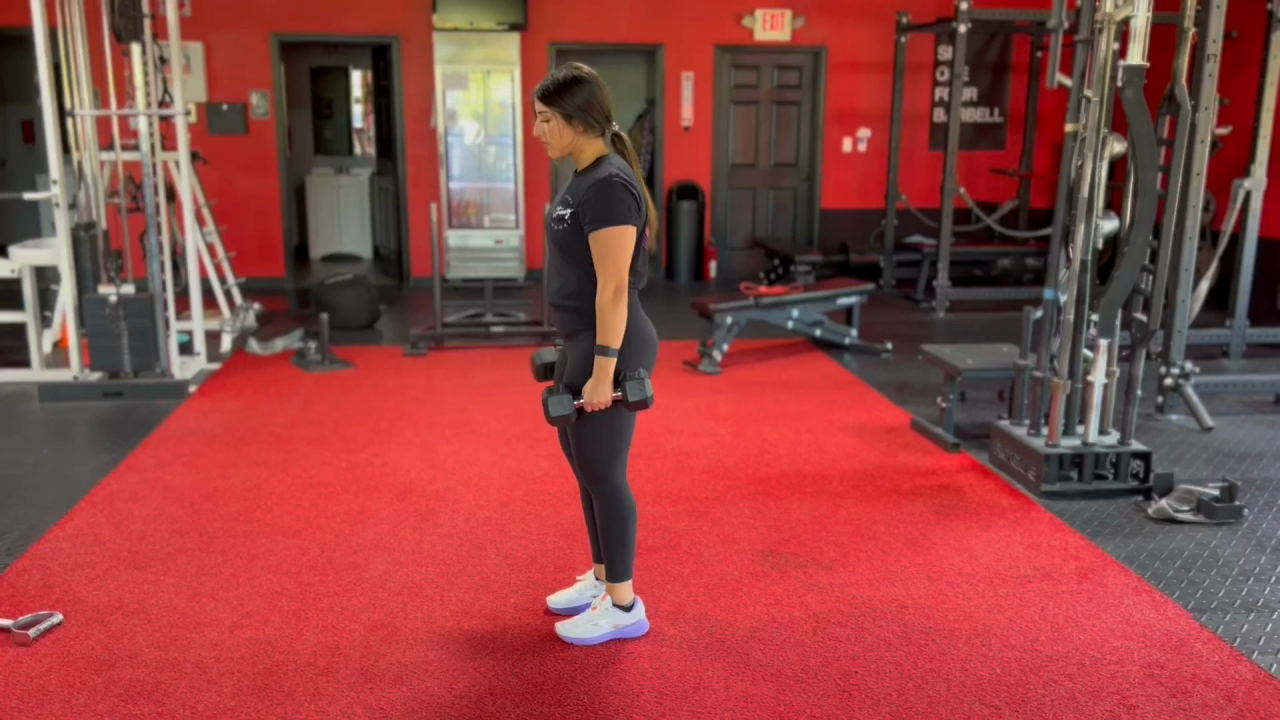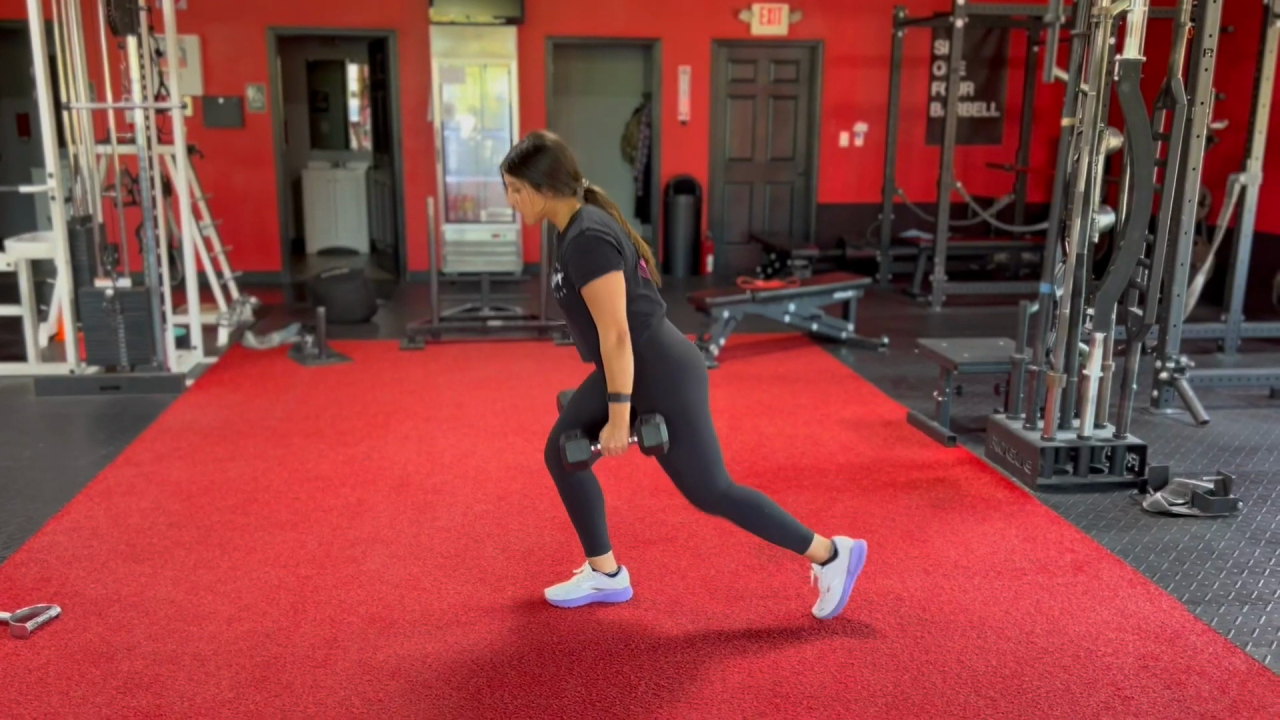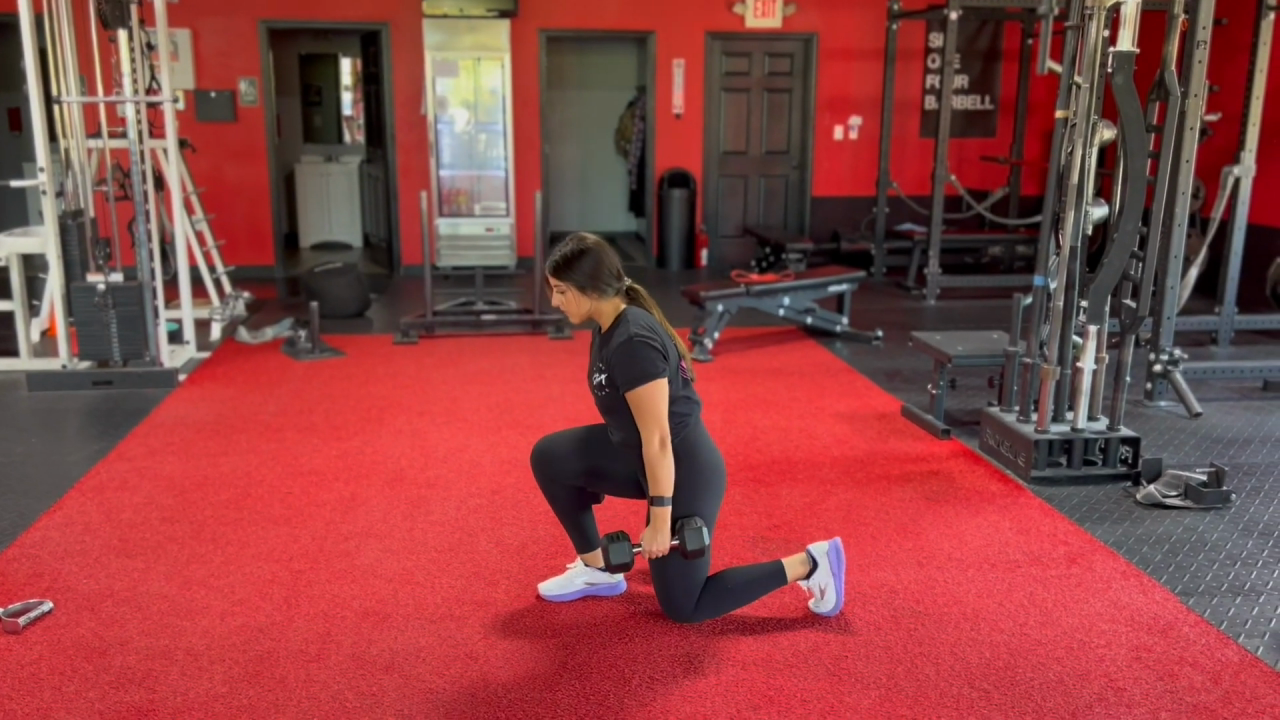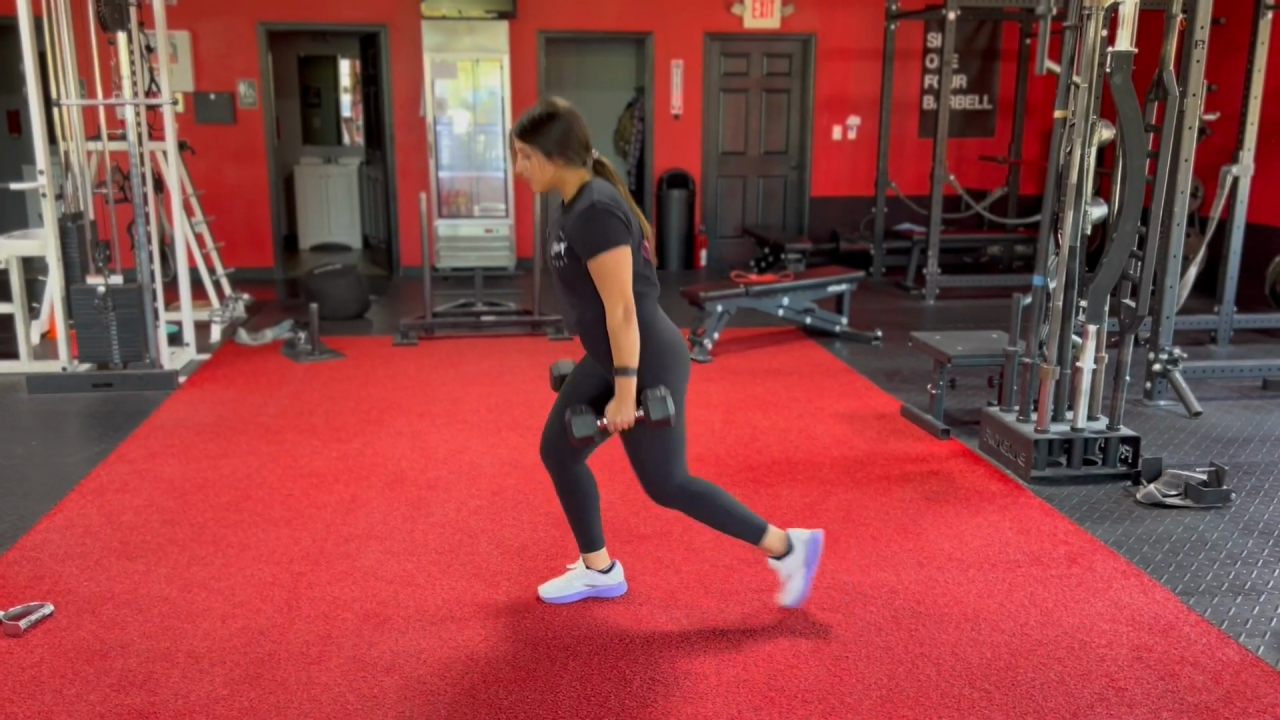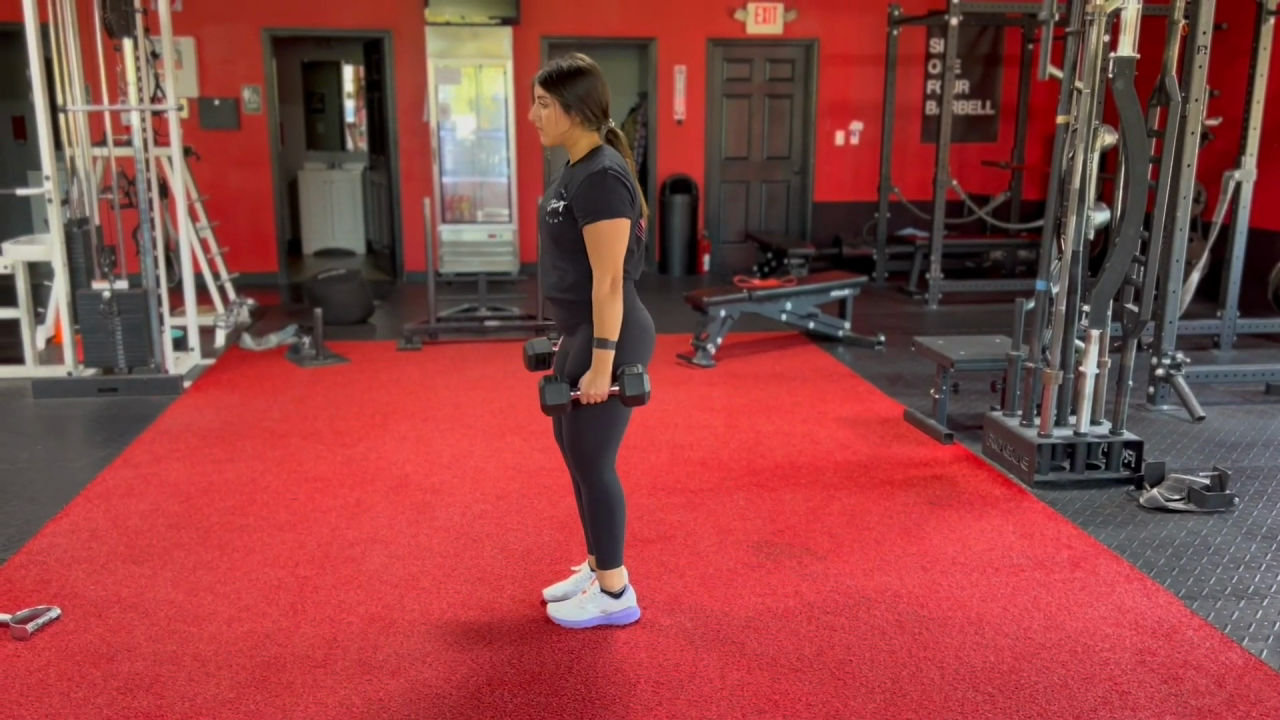
dt=0.7s
person 1, frame 1
left shoulder: (609, 185)
right shoulder: (588, 176)
left elbow: (613, 289)
left wrist: (603, 371)
left hip: (609, 347)
right hip: (583, 343)
left knee: (602, 473)
right knee: (583, 465)
left ankle: (624, 606)
right ankle: (604, 577)
person 1, frame 2
left shoulder: (587, 239)
right shoulder: (579, 228)
left elbow: (616, 334)
left wrist: (618, 417)
right wrist: (606, 396)
left hip: (661, 373)
right hip: (633, 368)
left knee: (708, 490)
right knee: (562, 455)
left ankle: (833, 554)
right ankle: (605, 575)
person 1, frame 3
left shoulder: (633, 343)
right shoulder: (612, 326)
left elbow: (658, 439)
left wrist: (659, 519)
right wrist: (599, 472)
left hip: (684, 471)
right hip: (646, 457)
left knee: (683, 607)
right knee: (549, 458)
left ankle: (810, 563)
right ankle: (597, 568)
person 1, frame 4
left shoulder: (595, 212)
right shoulder: (577, 204)
left elbow: (622, 310)
left wrist: (623, 392)
right wrist: (597, 370)
left hip: (648, 360)
right hip: (612, 355)
left knee: (665, 481)
right knee: (558, 448)
left ankle: (789, 547)
right ankle: (596, 569)
person 1, frame 5
left shoulder: (601, 177)
right shoulder: (580, 168)
left elbow: (609, 281)
left wrist: (601, 364)
left hip: (608, 338)
right hip: (583, 334)
left knee: (590, 461)
right knee: (575, 453)
left ankle: (615, 593)
right ankle: (598, 568)
